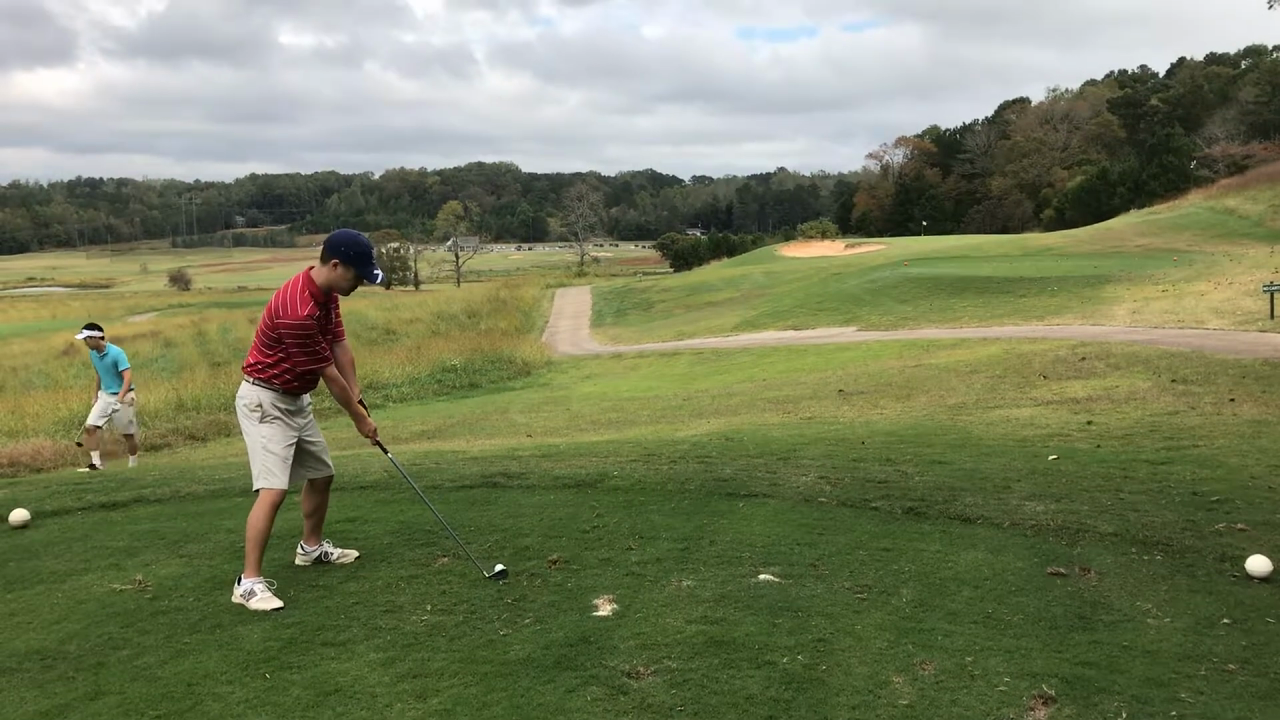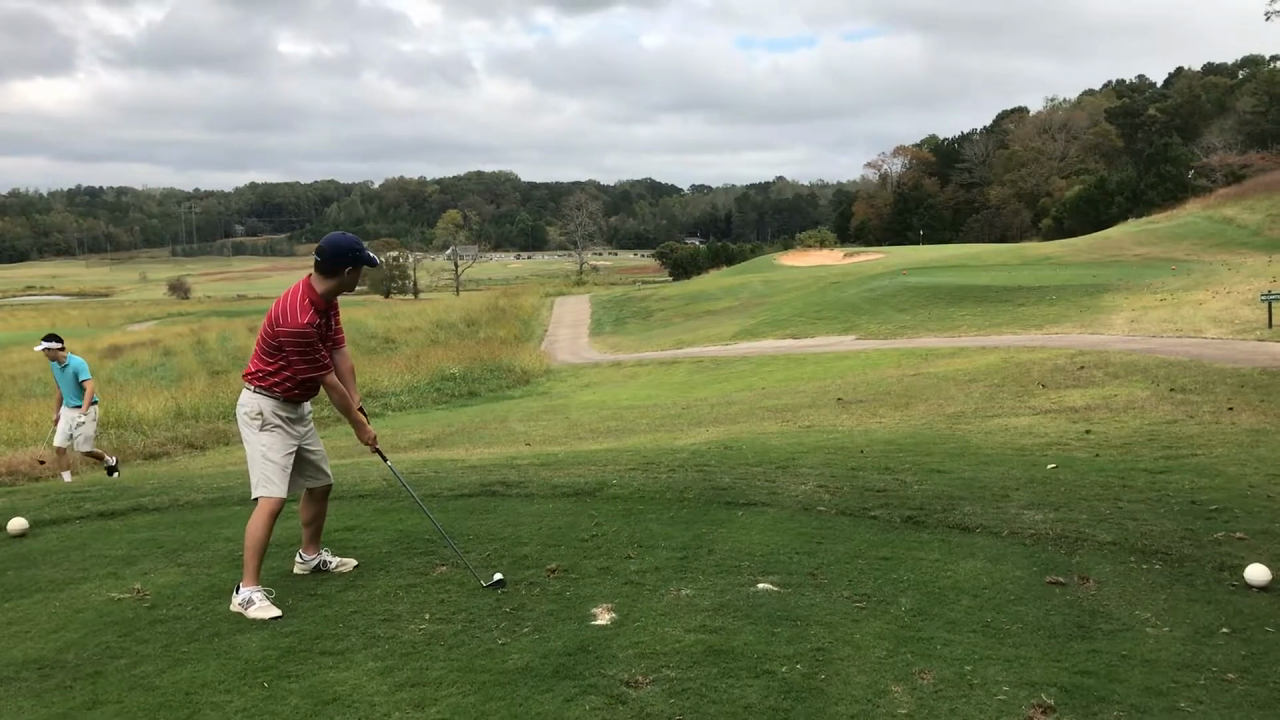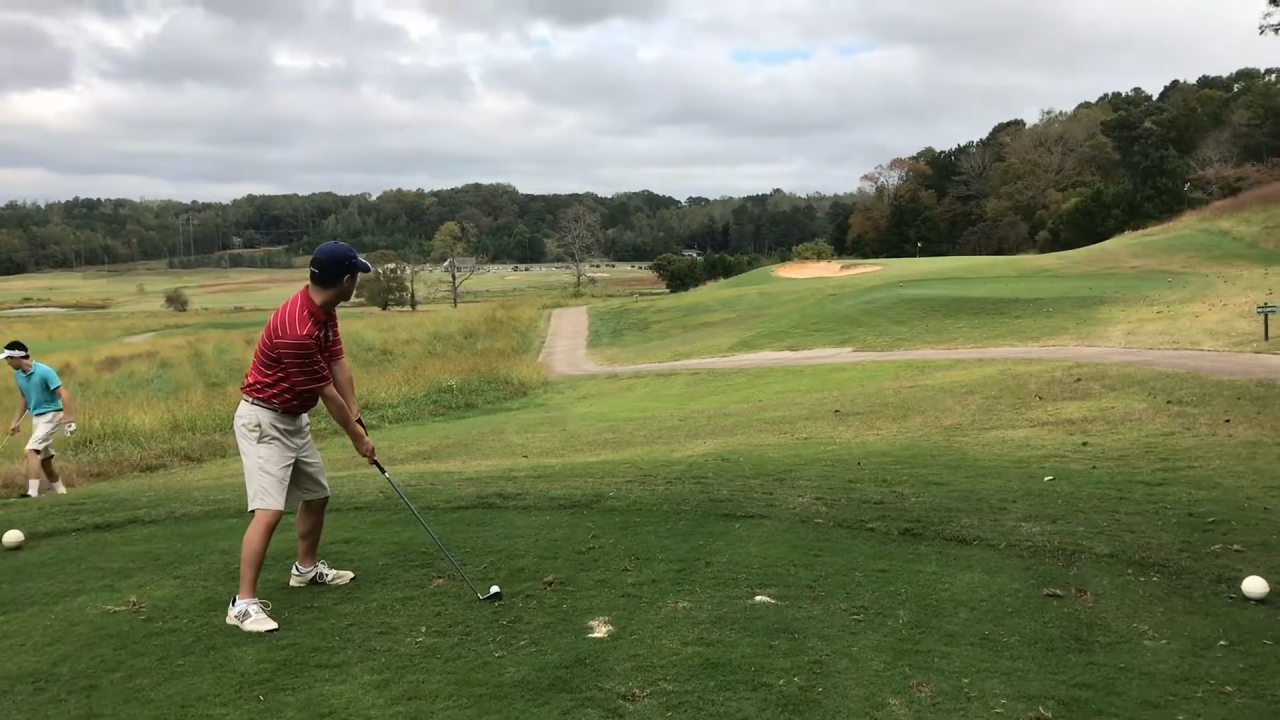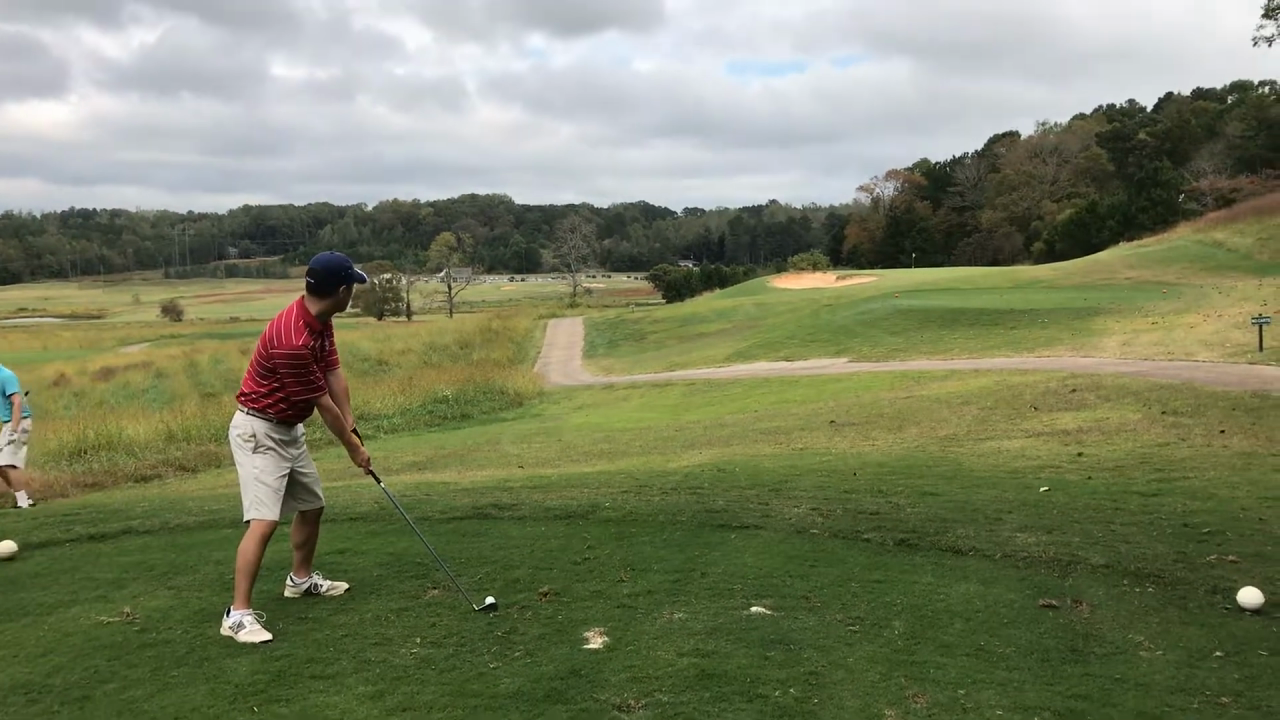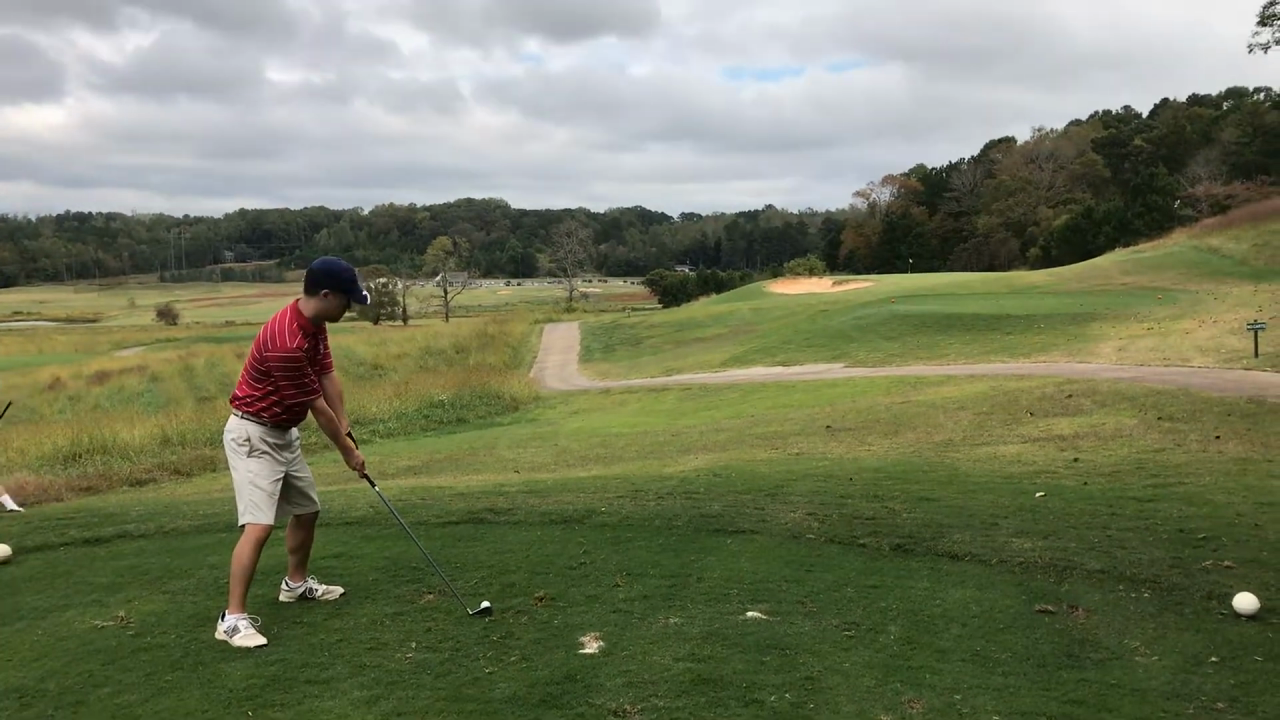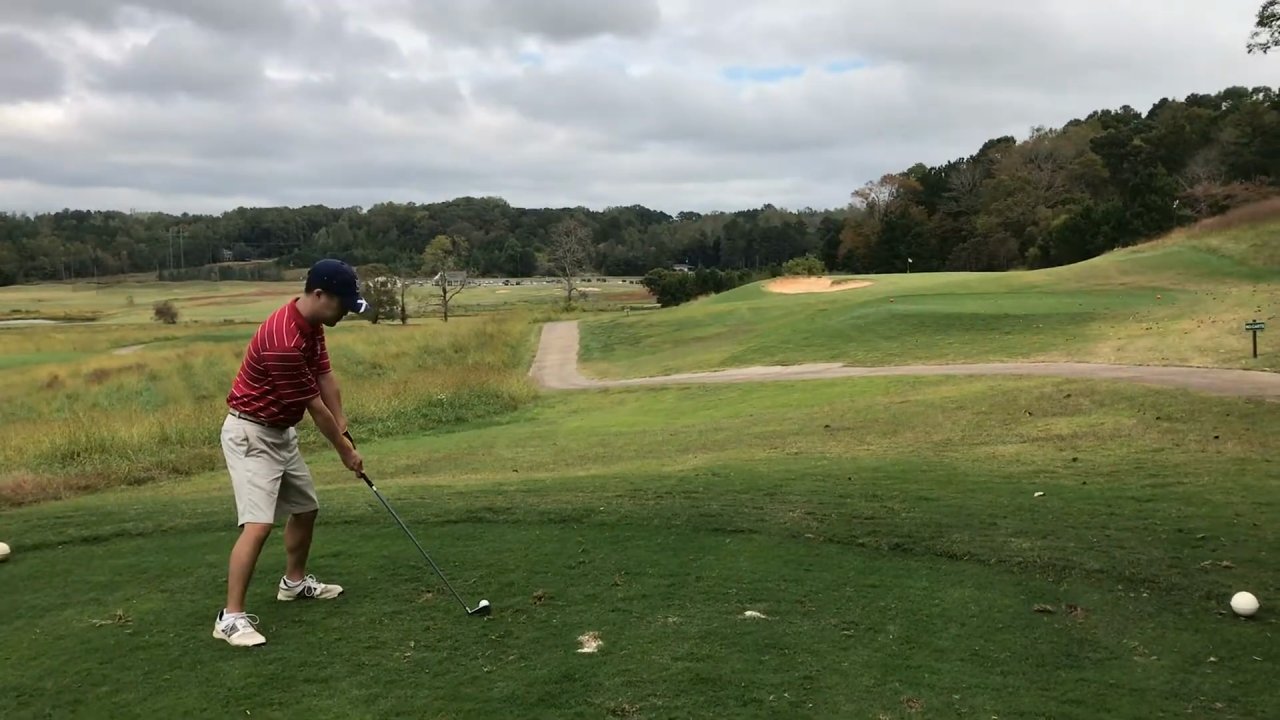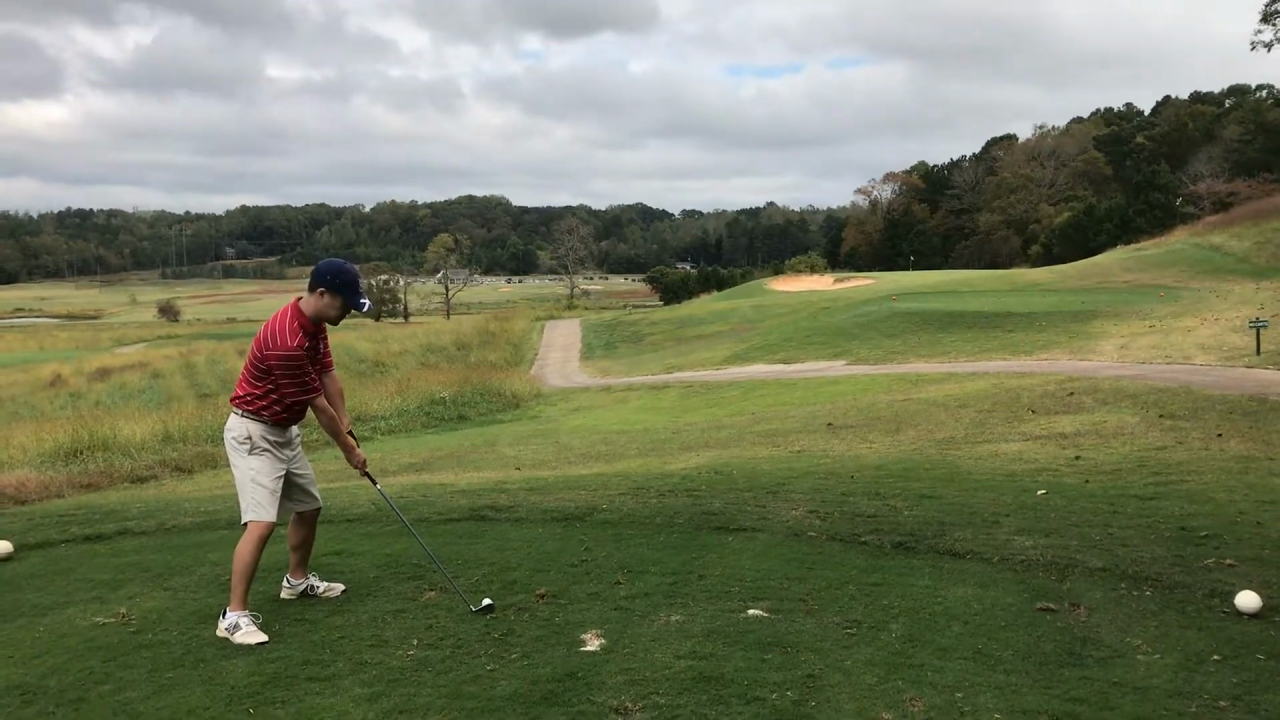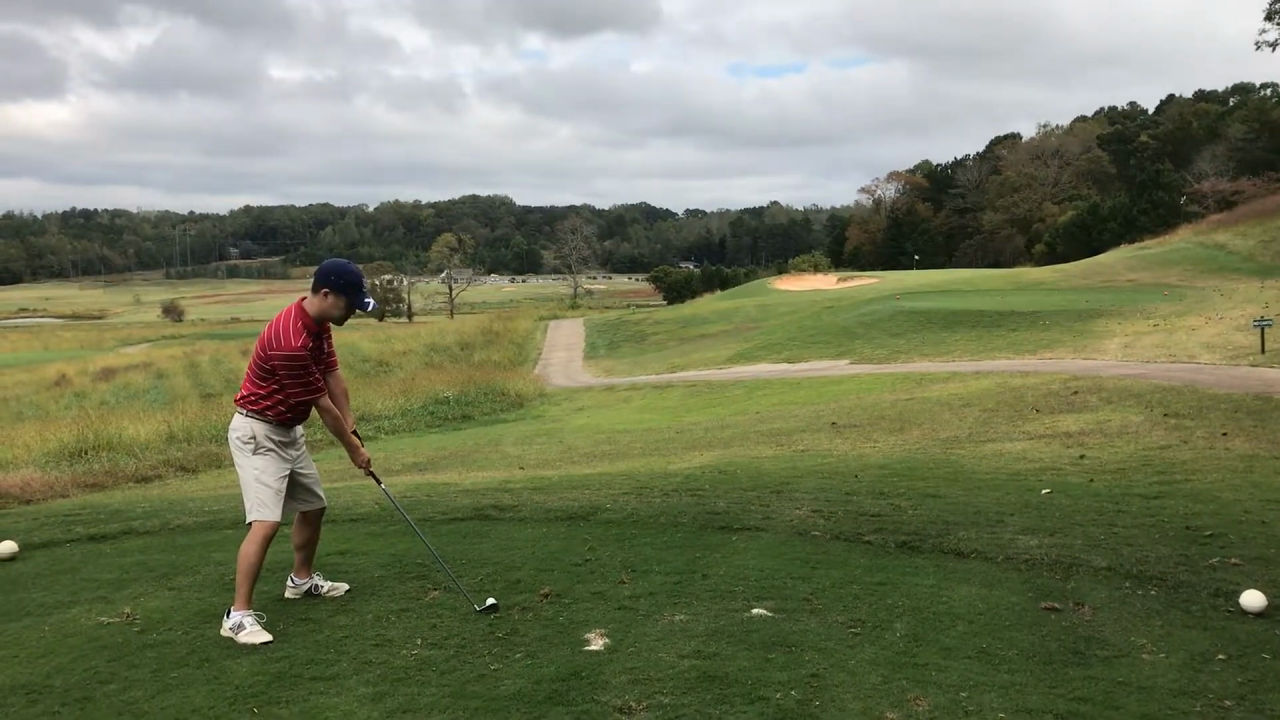
dt=0.3s
person 1, frame 1
left shoulder: (326, 293)
right shoulder: (296, 310)
left elbow: (340, 347)
right elbow: (328, 374)
left wrist: (359, 399)
right wrist: (359, 418)
left hip: (295, 398)
right hip: (266, 400)
left knee: (321, 474)
right knee: (273, 490)
left ankle: (312, 546)
right ankle: (249, 581)
person 1, frame 2
left shoulder: (326, 300)
right shoulder: (298, 319)
left elbow: (340, 355)
right elbow: (329, 382)
left wrist: (359, 407)
right wrist: (359, 426)
left hip: (296, 407)
right hip: (267, 409)
left knee: (319, 482)
right knee: (271, 498)
left ankle: (310, 555)
right ankle: (247, 590)
person 1, frame 3
left shoulder: (324, 311)
right shoulder: (296, 330)
left elbow: (339, 366)
right elbow: (327, 393)
left wrist: (358, 418)
right wrist: (357, 437)
left hip: (293, 419)
right hip: (264, 421)
left knee: (316, 494)
right knee: (269, 510)
left ankle: (306, 568)
right ankle: (243, 602)
person 1, frame 4
left shoulder: (320, 322)
right shoulder: (292, 341)
left elbow: (335, 376)
right elbow: (323, 404)
left wrist: (353, 429)
right wrist: (353, 448)
left hip: (289, 429)
right hip: (260, 431)
left knee: (312, 505)
right knee: (264, 520)
left ankle: (301, 578)
right ankle: (238, 613)
person 1, frame 5
left shoulder: (314, 324)
right shoulder: (286, 342)
left elbow: (329, 379)
right elbow: (318, 407)
left wrist: (347, 432)
right wrist: (347, 451)
left hip: (283, 432)
right hip: (254, 435)
left knee: (307, 508)
right knee: (259, 525)
left ankle: (296, 583)
right ankle: (233, 617)
person 1, frame 6
left shoulder: (312, 325)
right shoulder: (284, 342)
left elbow: (326, 378)
right elbow: (315, 407)
left wrist: (345, 430)
right wrist: (345, 450)
left hip: (281, 431)
right hip: (251, 434)
left knee: (305, 508)
right knee: (259, 524)
left ankle: (295, 581)
right ankle: (231, 616)
person 1, frame 7
left shoulder: (314, 323)
right shoulder: (286, 341)
left elbow: (328, 377)
right elbow: (318, 405)
left wrist: (348, 429)
right wrist: (348, 449)
left hip: (283, 430)
right hip: (254, 433)
left knee: (308, 505)
right knee: (261, 522)
left ankle: (297, 580)
right ankle: (234, 615)
person 1, frame 8
left shoulder: (318, 324)
right shoulder: (290, 342)
left elbow: (333, 377)
right elbow: (322, 405)
left wrist: (353, 429)
right wrist: (353, 449)
left hip: (288, 430)
right hip: (258, 433)
left knee: (312, 505)
right knee: (265, 522)
left ankle: (302, 579)
right ankle: (238, 614)
